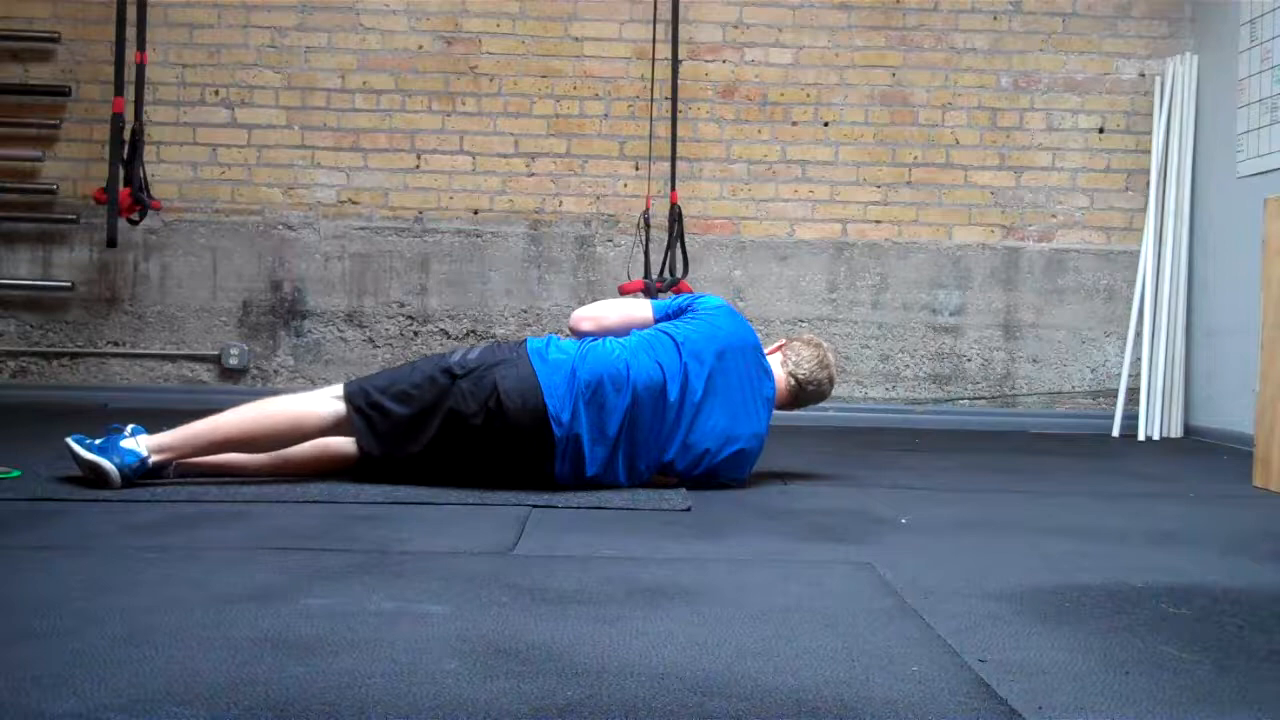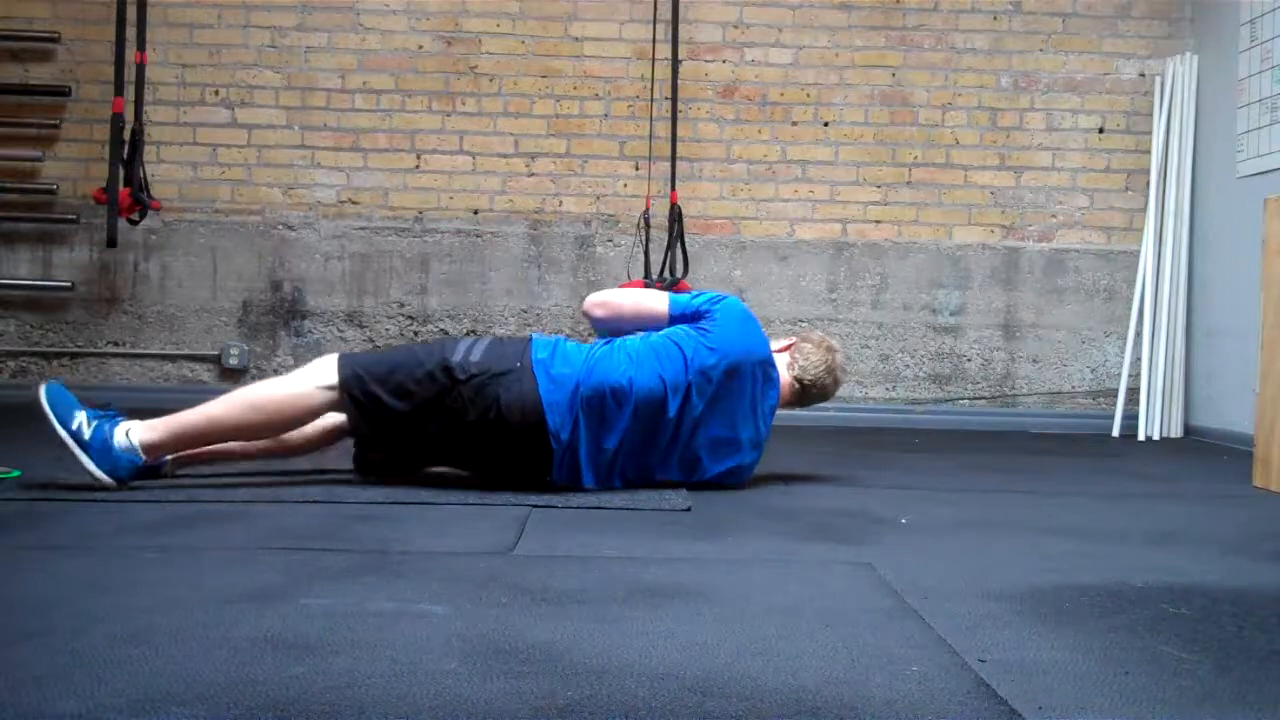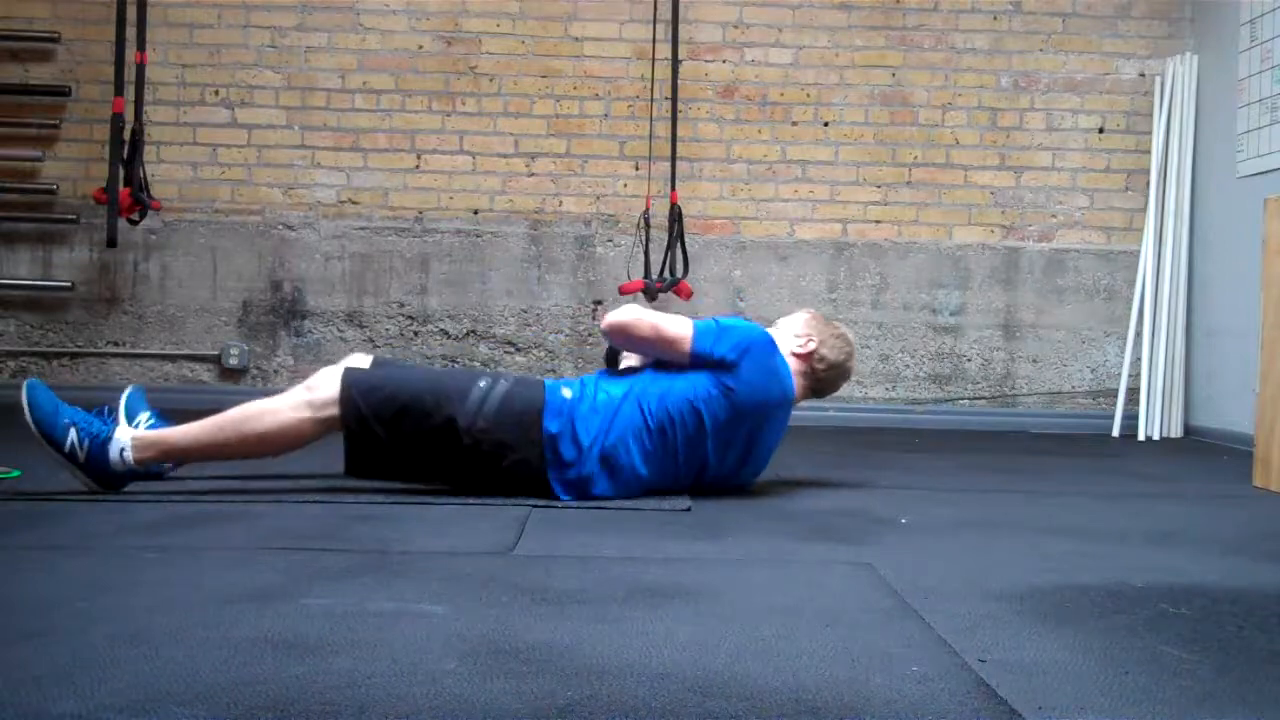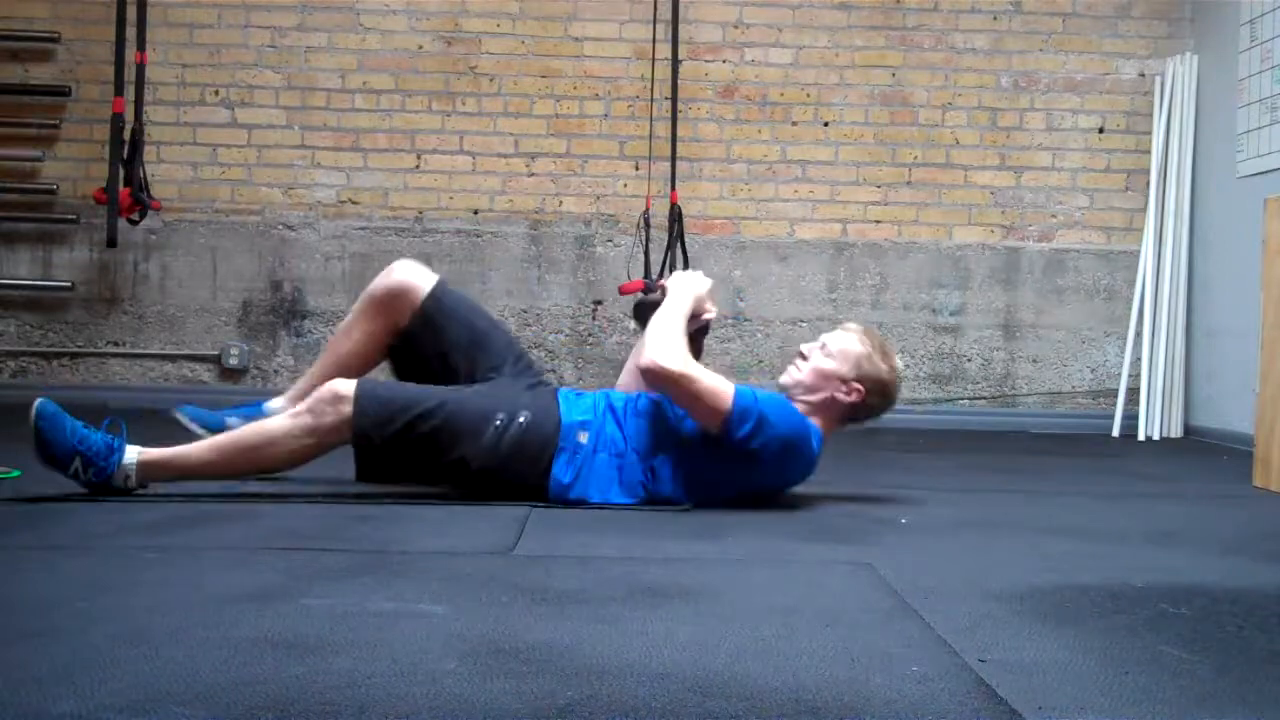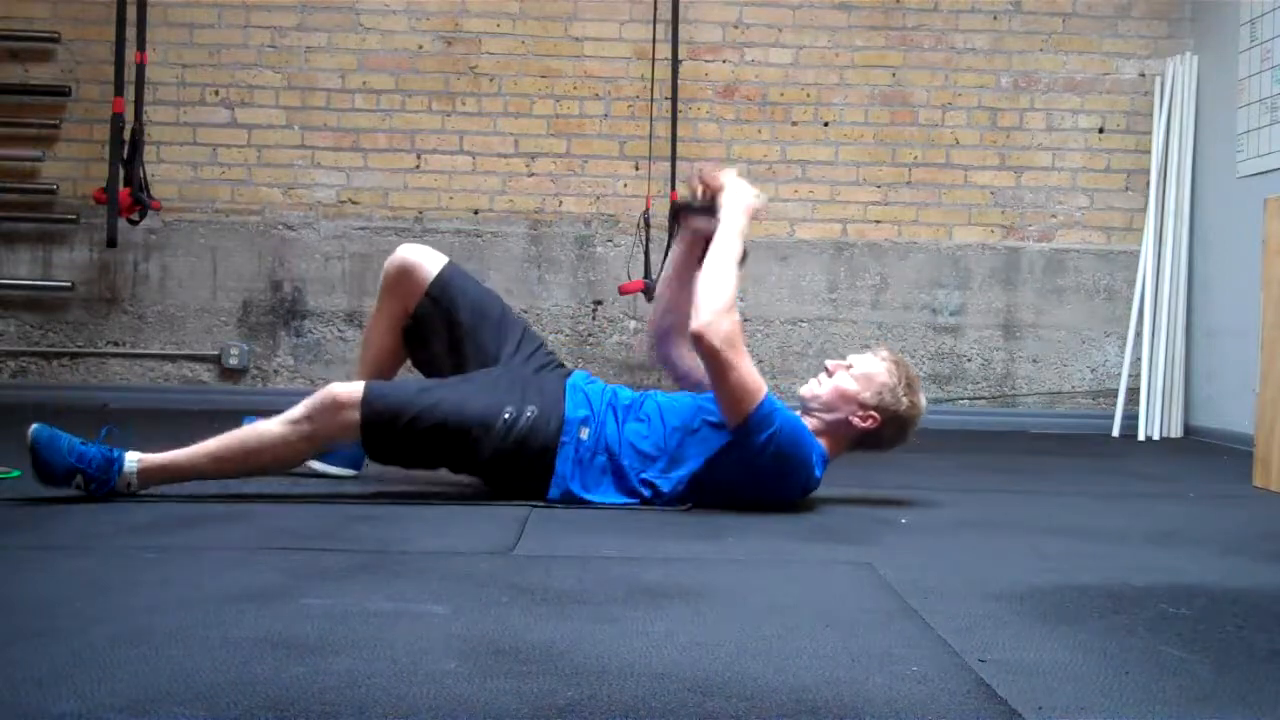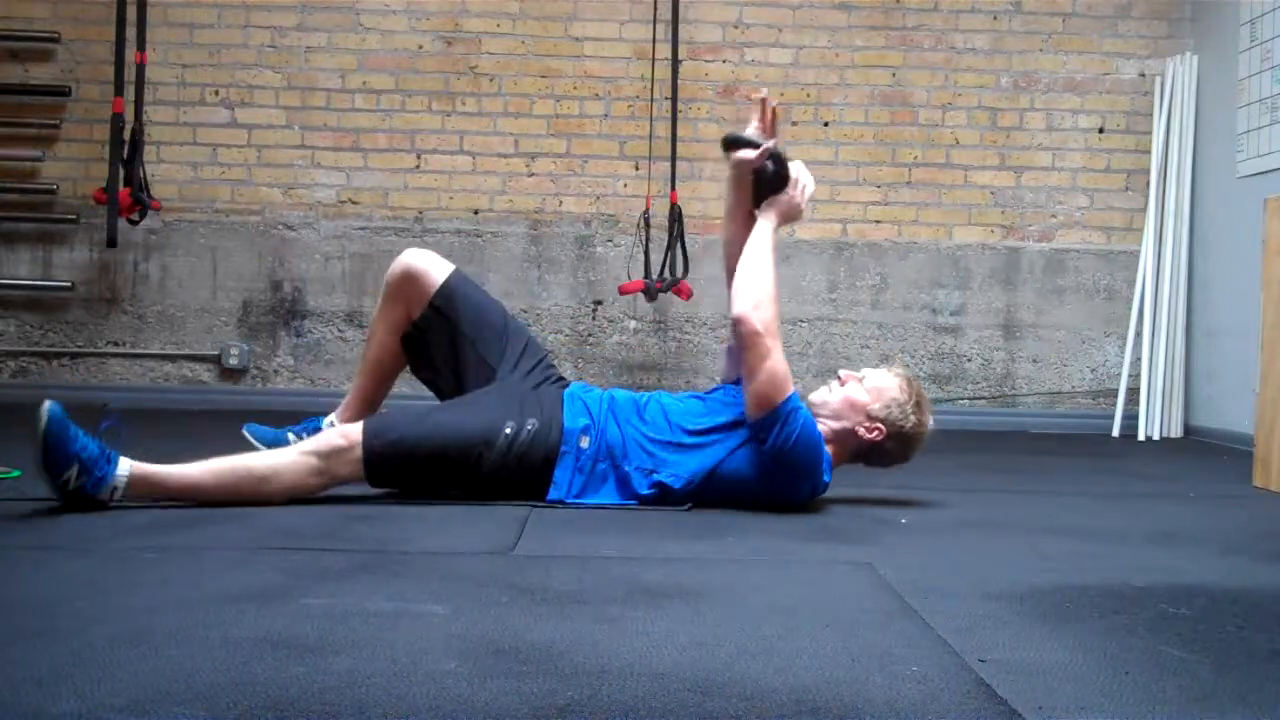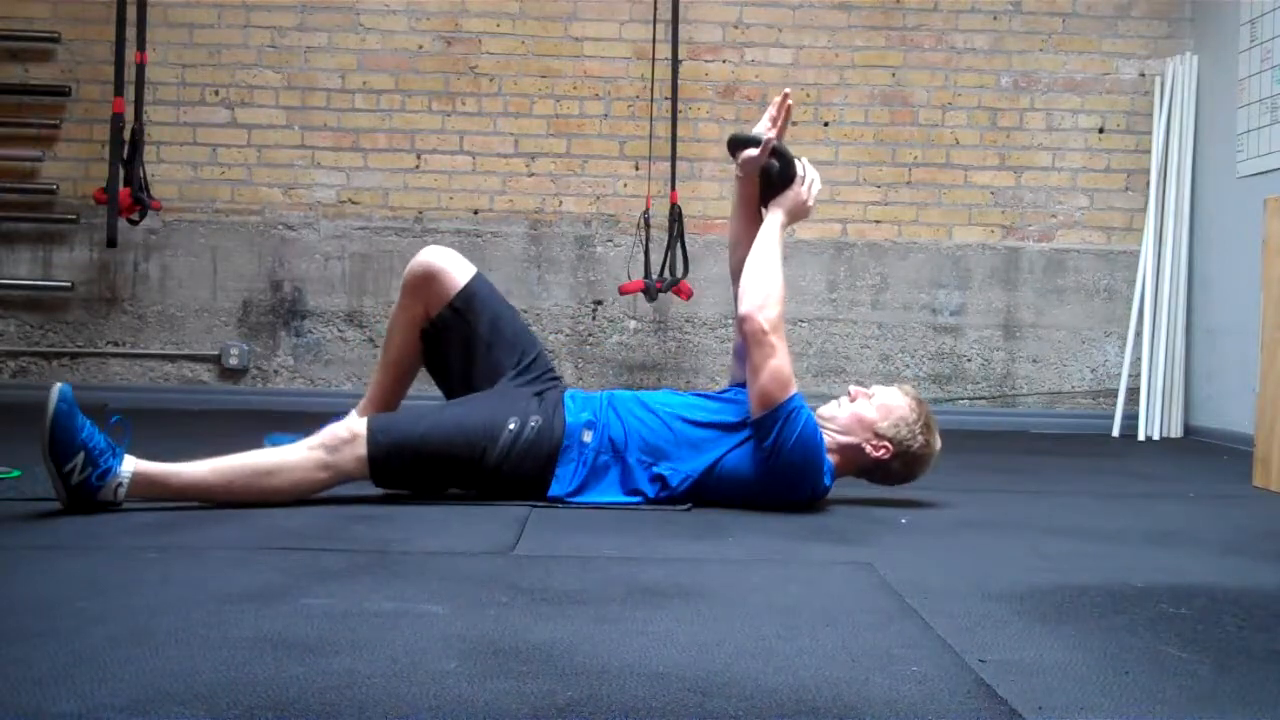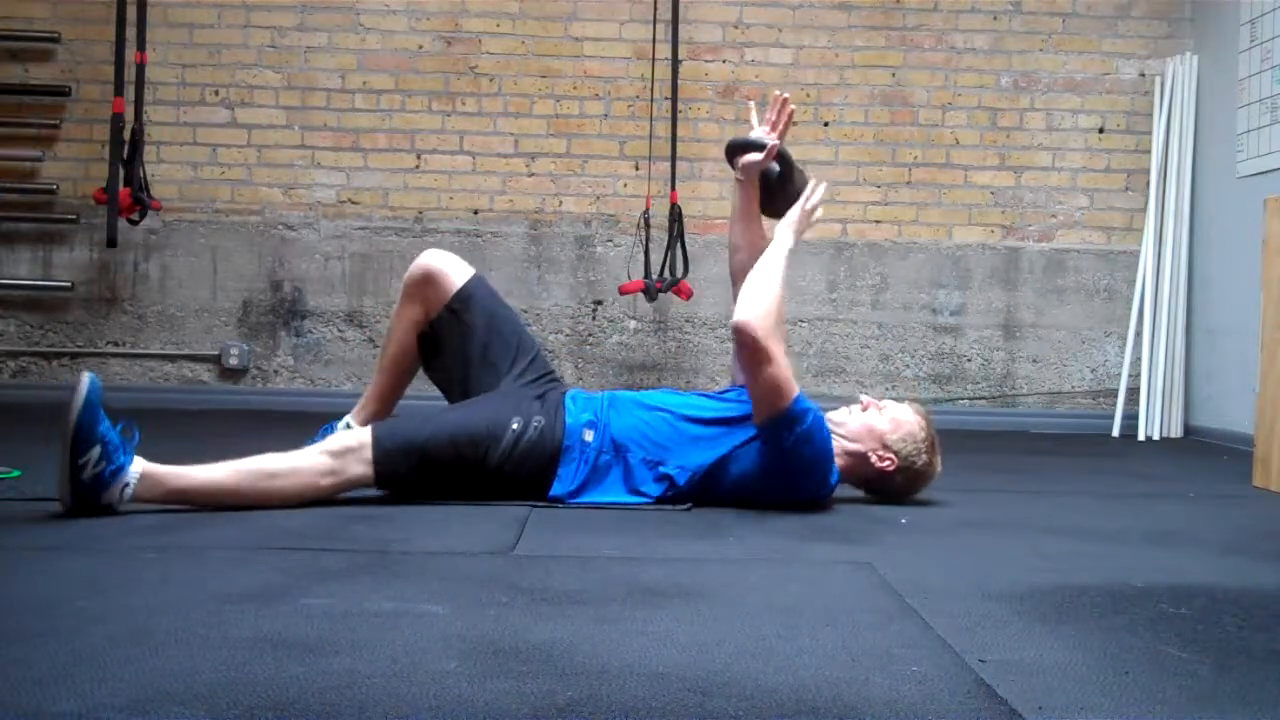
dt=0.4s
person 1, frame 1
left shoulder: (722, 318)
right shoulder: (743, 447)
left elbow: (585, 320)
right elbow: (655, 464)
left hip: (527, 380)
right hip: (546, 459)
left knee: (334, 410)
right knee: (348, 448)
left ankle: (146, 453)
right ankle: (162, 459)
person 1, frame 2
left shoulder: (738, 323)
right shoulder: (741, 453)
left elbow: (600, 305)
right elbow: (654, 462)
left hip: (528, 384)
right hip: (547, 459)
left knee: (329, 380)
right knee: (342, 420)
left ankle: (131, 441)
right ankle: (158, 454)
person 1, frame 3
left shoulder: (755, 355)
right shoulder: (749, 444)
left elbow: (620, 322)
left wrist: (645, 335)
right wrist: (646, 357)
left hip: (544, 436)
right hip: (552, 464)
left knee: (330, 392)
right knee: (354, 374)
left ankle: (124, 448)
right ankle: (160, 441)
person 1, frame 4
left shoulder: (785, 438)
right shoulder: (774, 434)
left elbow: (657, 368)
left wrist: (677, 297)
right wrist: (675, 312)
left hip: (550, 455)
right hip: (550, 407)
left knee: (336, 407)
right knee: (399, 283)
left ankle: (126, 465)
right ankle: (265, 416)
person 1, frame 5
left shoulder: (790, 458)
right shoulder: (777, 426)
left elbow: (708, 335)
right elbow: (664, 337)
left wrist: (735, 222)
right wrist: (698, 235)
left hip: (551, 444)
right hip: (556, 390)
left knee: (331, 405)
right knee: (410, 265)
left ankle: (126, 471)
right ankle: (350, 443)
person 1, frame 6
left shoulder: (796, 460)
right shoulder: (778, 417)
left elbow: (750, 323)
right elbow: (746, 317)
left wrist: (775, 220)
right wrist: (741, 185)
left hip: (553, 454)
right hip: (555, 400)
left knee: (332, 460)
right knee: (414, 271)
left ankle: (115, 477)
right ankle: (340, 422)
person 1, frame 7
left shoulder: (798, 464)
right shoulder: (790, 428)
left elbow: (757, 324)
right elbow: (751, 310)
left wrist: (778, 218)
right wrist: (750, 182)
left hip: (552, 454)
right hip: (552, 404)
left knee: (336, 453)
right knee: (434, 268)
left ankle: (118, 477)
right ankle: (365, 419)
person 1, frame 8
left shoulder: (804, 462)
right shoulder: (785, 425)
left elbow: (752, 332)
right elbow: (750, 308)
left wrist: (791, 233)
right wrist: (747, 186)
left hip: (555, 455)
right hip: (554, 405)
left knee: (340, 464)
right knee: (433, 271)
left ankle: (126, 479)
right ankle: (362, 425)
